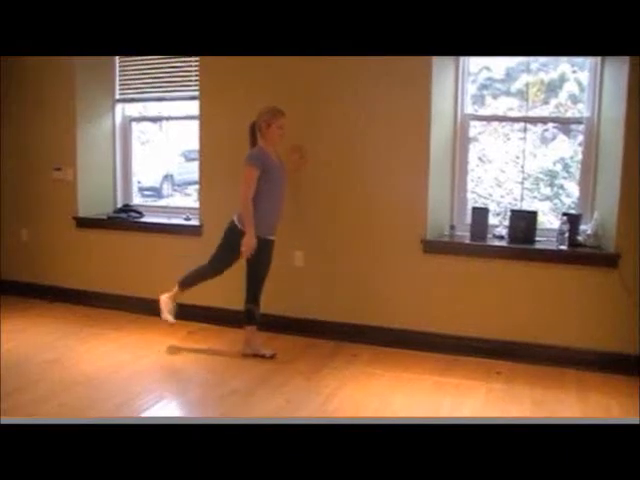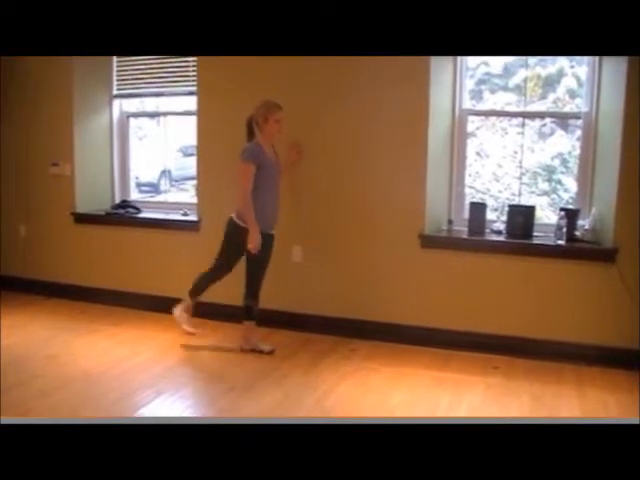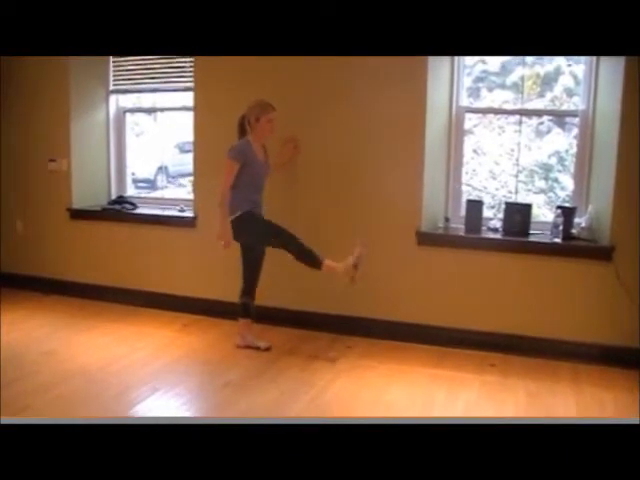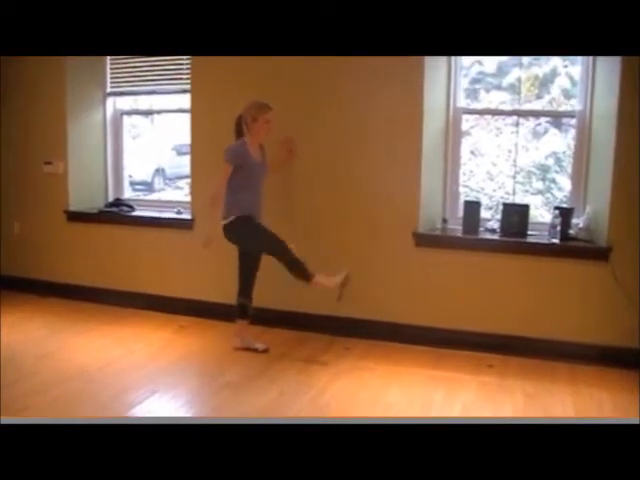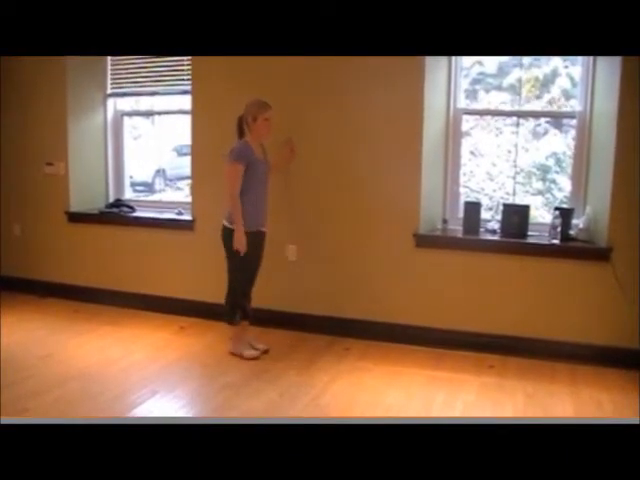
dt=1s
person 1, frame 1
left shoulder: (275, 156)
right shoulder: (257, 156)
right elbow: (246, 196)
left wrist: (292, 166)
right wrist: (250, 234)
left hip: (267, 235)
right hip: (246, 229)
left knee: (255, 288)
right knee: (214, 268)
left ankle: (251, 341)
right ankle: (171, 297)
person 1, frame 2
left shoulder: (272, 151)
right shoulder: (251, 151)
right elbow: (245, 193)
left wrist: (288, 163)
right wrist: (252, 230)
left hip: (265, 229)
right hip: (243, 225)
left knee: (255, 283)
right knee: (221, 268)
left ankle: (249, 337)
right ankle: (184, 308)
person 1, frame 3
left shoulder: (262, 149)
right shoulder: (240, 149)
right elbow: (225, 189)
left wrist: (285, 157)
right wrist: (225, 225)
left hip: (253, 220)
right hip: (240, 218)
left knee: (252, 278)
right knee: (288, 241)
left ankle: (245, 335)
right ankle: (339, 268)
person 1, frame 4
left shoulder: (259, 150)
right shoulder: (235, 150)
right elbow: (219, 189)
left wrist: (283, 158)
left hip: (250, 223)
right hip: (236, 221)
left knee: (248, 278)
right knee: (279, 248)
left ankle: (242, 336)
right ankle: (322, 282)
person 1, frame 5
left shoulder: (260, 150)
right shoulder: (240, 150)
right elbow: (233, 194)
left wrist: (282, 158)
right wrist: (239, 231)
left hip: (257, 229)
right hip: (238, 230)
left knee: (248, 283)
right knee: (237, 283)
left ankle: (245, 335)
right ankle: (236, 341)
